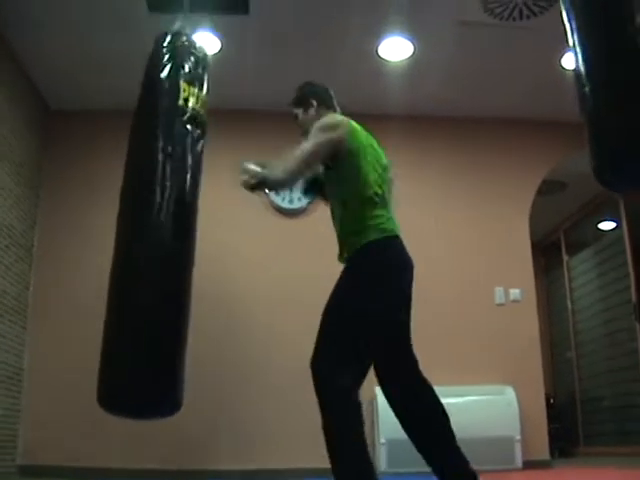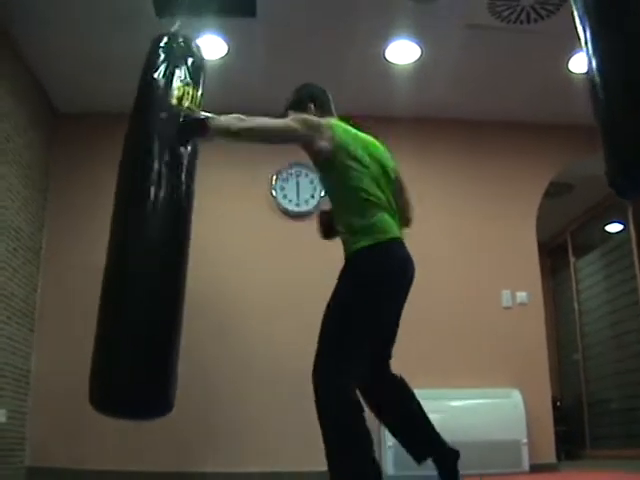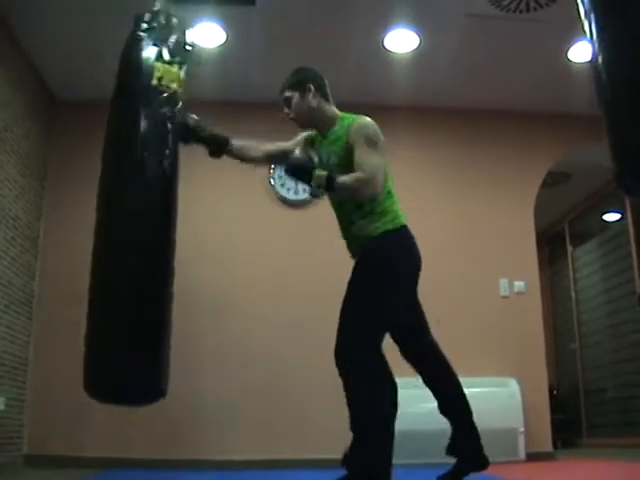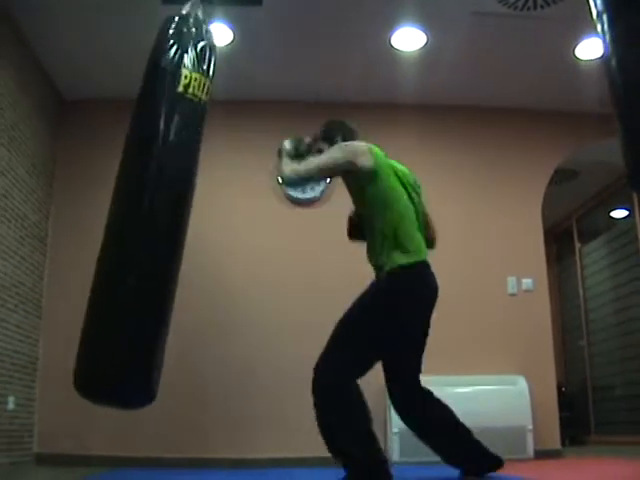
dt=0.3s
person 1, frame 1
left shoulder: (332, 127)
right shoulder: (357, 140)
left elbow: (284, 175)
left wrist: (256, 176)
right wrist: (321, 187)
left hip: (375, 261)
right hip: (388, 259)
left knee: (332, 366)
right knee: (399, 368)
person 1, frame 2
left shoulder: (318, 131)
right shoulder: (375, 146)
left elbow: (244, 128)
right elbow: (405, 216)
left wrist: (205, 122)
left hip: (371, 262)
right hip: (390, 260)
left knee: (333, 374)
right knee: (372, 371)
person 1, frame 3
left shoulder: (361, 128)
right shoulder: (314, 140)
left elbow: (371, 187)
right elbow: (262, 152)
left wrist: (317, 175)
right wrist: (210, 137)
left hip: (388, 247)
right hip: (378, 252)
left knee: (360, 352)
right knee: (421, 351)
person 1, frame 4
left shoulder: (354, 152)
right shoulder: (400, 172)
left elbow: (291, 174)
right elbow: (430, 237)
left wrist: (288, 152)
left hip: (399, 281)
right hip: (418, 281)
left knee: (332, 373)
right knee: (404, 388)
